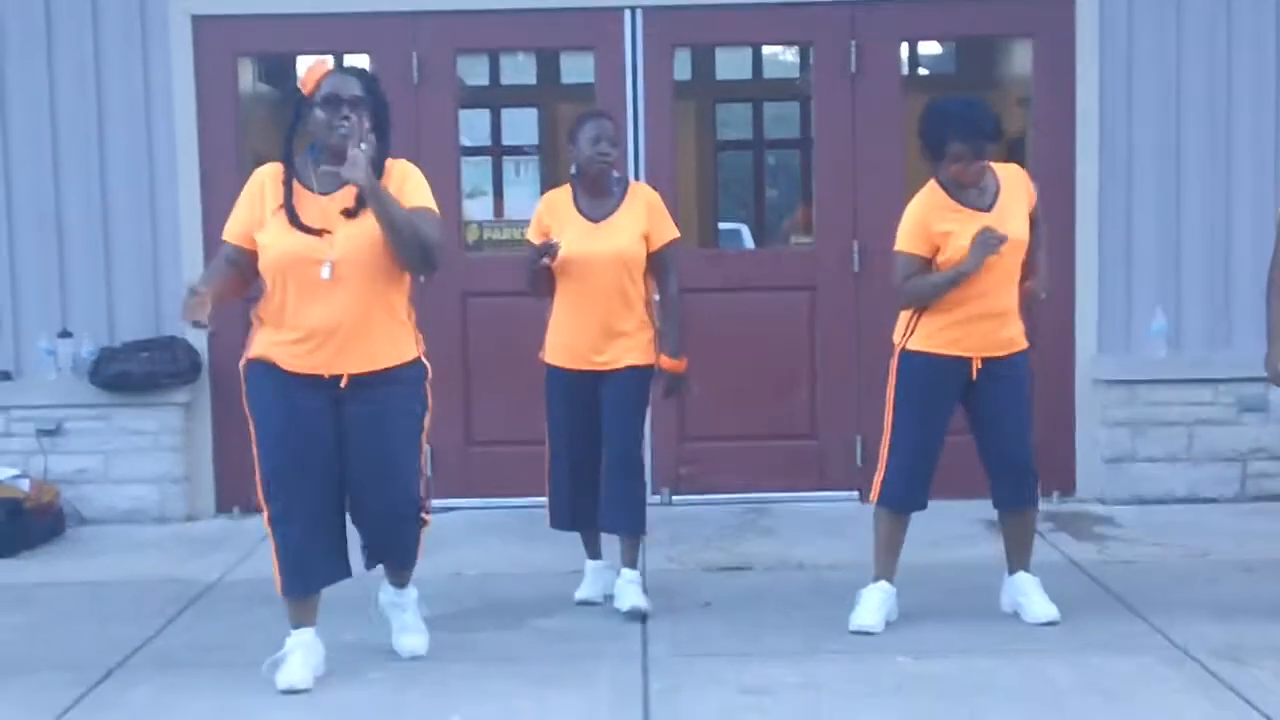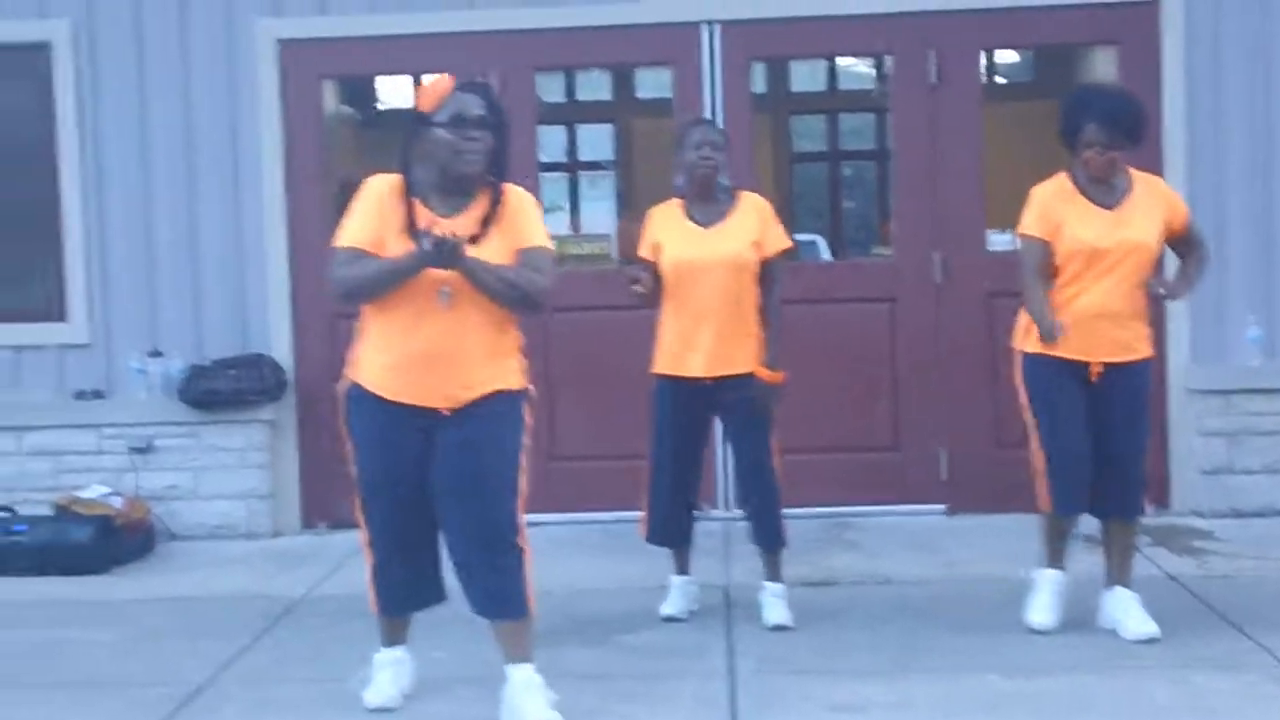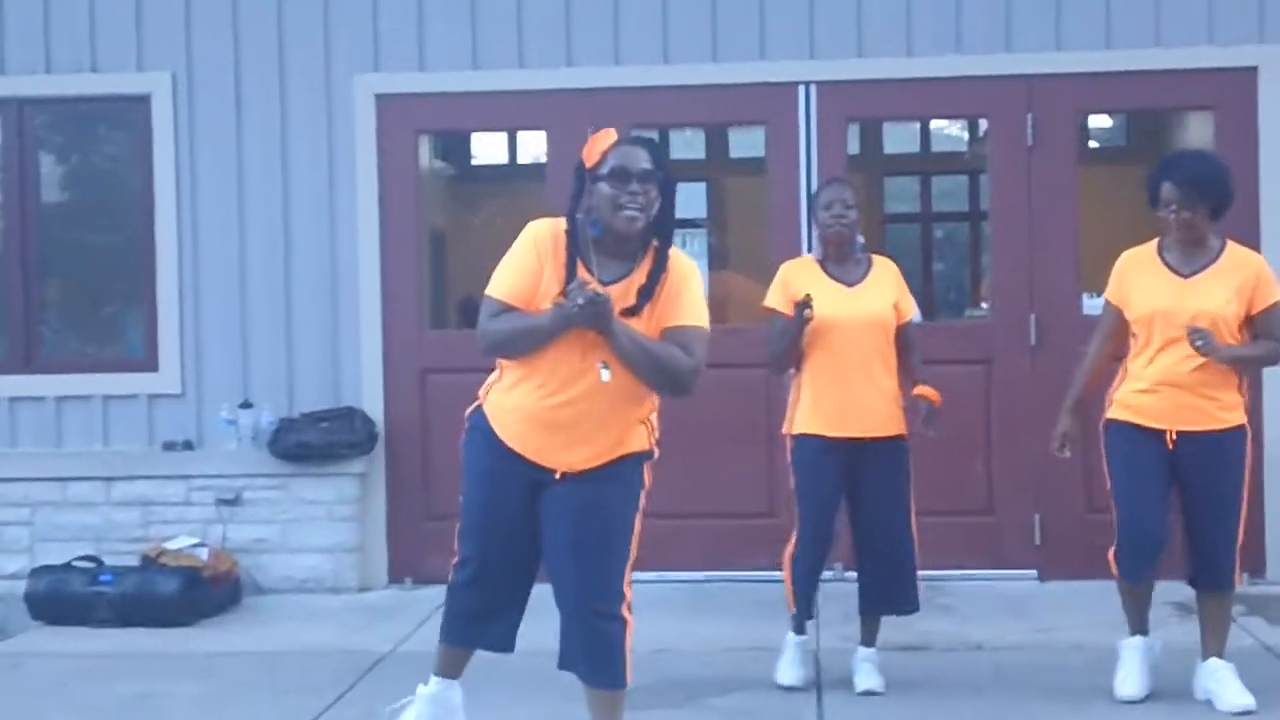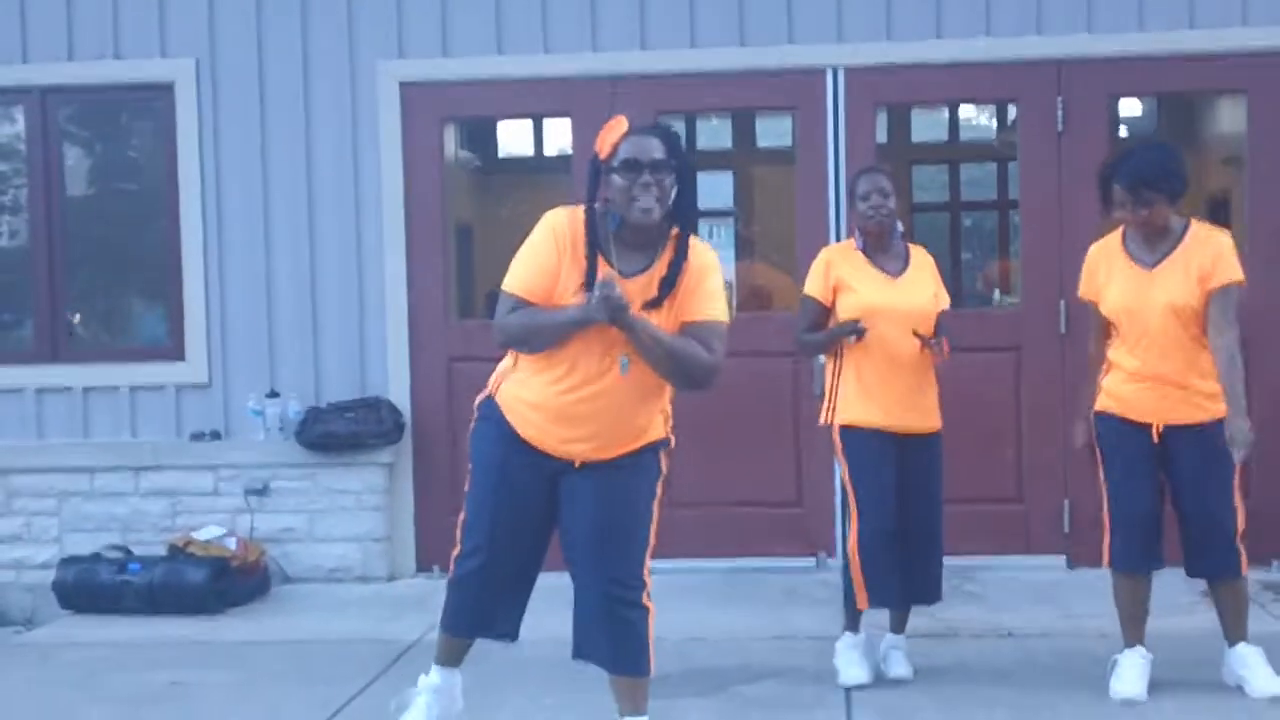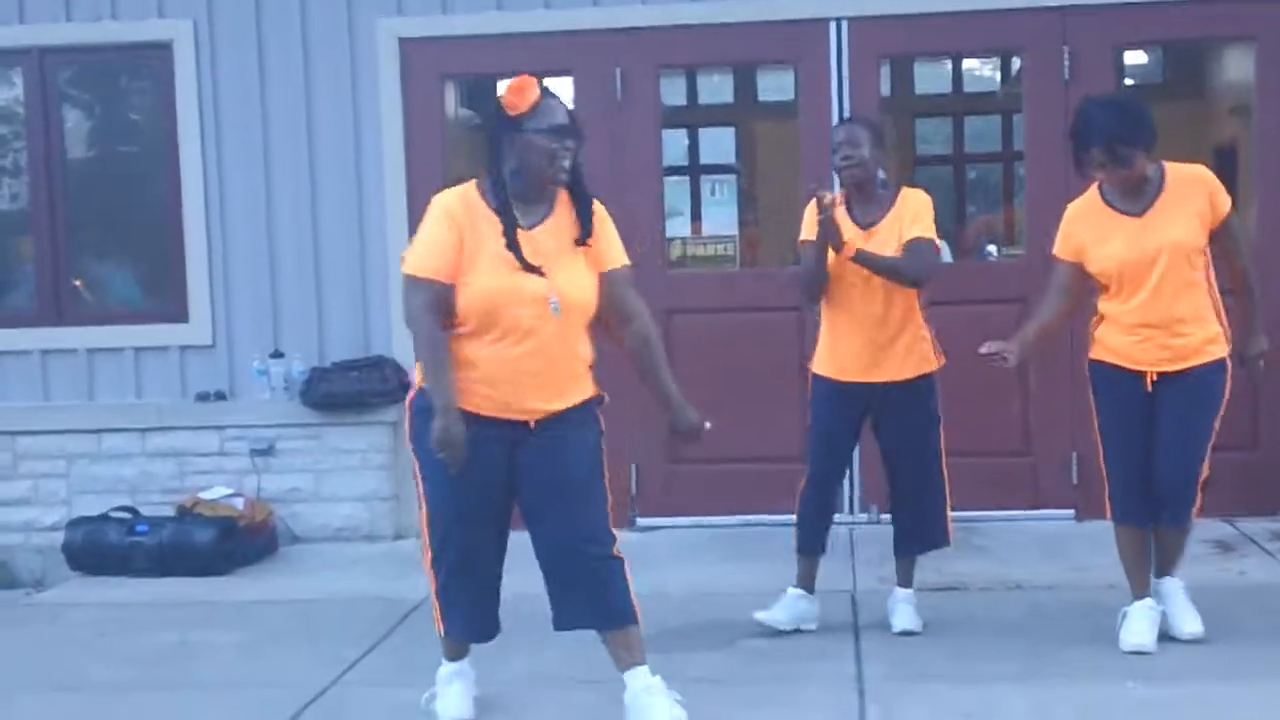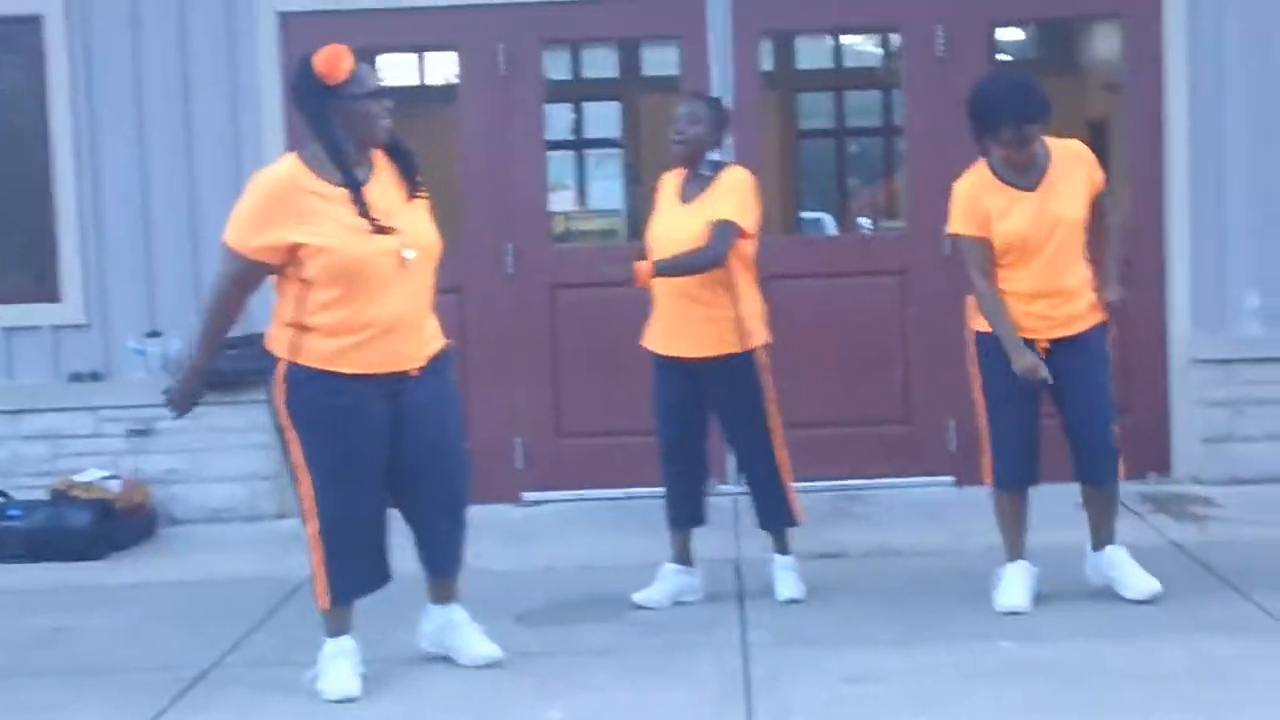
dt=0.4s
person 1, frame 1
left shoulder: (398, 176)
right shoulder: (268, 183)
left elbow: (427, 254)
right elbow: (233, 261)
left wrist: (369, 187)
right wrist: (207, 289)
left hip: (386, 372)
right hip: (285, 373)
left knee: (392, 499)
right knee: (296, 504)
left ankle: (399, 591)
right ankle: (303, 639)
person 1, frame 2
left shoulder: (514, 204)
right shoulder: (381, 193)
left elbow: (537, 292)
right elbow: (343, 281)
left wrist: (465, 261)
right wrist: (415, 257)
left hip: (485, 397)
right hip: (385, 397)
left knee: (492, 532)
right knee: (394, 531)
right ankle: (392, 656)
person 1, frame 3
left shoulder: (677, 272)
right shoulder: (542, 241)
left elbow: (683, 376)
right elbow: (489, 334)
left wrist: (609, 325)
right wrist: (564, 314)
left hip: (607, 461)
right hip: (506, 439)
left knee: (597, 599)
right knee: (481, 571)
person 1, frame 4
left shoulder: (695, 262)
right shoulder: (560, 231)
left elbow: (703, 369)
right elbow: (507, 327)
left wrist: (630, 321)
right wrist: (587, 311)
left hip: (624, 452)
right hip: (518, 429)
left knee: (618, 589)
right knee: (485, 561)
person 1, frame 5
left shoulder: (588, 215)
right shoulder: (455, 210)
left elbow: (630, 314)
right elbow: (425, 316)
left wrist: (672, 399)
right wrist: (446, 412)
left hip: (563, 415)
right hip: (464, 415)
left knee: (588, 548)
right knee: (460, 550)
person 1, frame 6
left shoulder: (400, 170)
right shoulder: (282, 187)
right elbow: (233, 284)
right wrist: (196, 368)
left hip: (422, 368)
right hip: (326, 380)
left knee: (443, 494)
right knee: (340, 514)
left ankle: (445, 618)
right ankle: (338, 645)
person 2, frame 1
left shoulder: (1016, 181)
right shoulder: (924, 209)
right elbow: (905, 292)
left wrist: (1035, 273)
right wrist: (968, 265)
left hip: (1004, 352)
right hip: (930, 353)
left knee: (1016, 465)
right knee: (903, 467)
left ankle: (1020, 580)
right ankle: (881, 587)
person 2, frame 2
left shoulder: (1156, 196)
right shoulder: (1048, 198)
left elbow: (1193, 249)
right elbow: (1032, 279)
left wrist: (1180, 282)
right wrist: (1044, 320)
left hip: (1126, 358)
right hip: (1053, 356)
left knee: (1123, 474)
right knee: (1066, 469)
left ankle: (1119, 594)
right ankle: (1051, 573)
person 2, frame 3
right shoulder: (1132, 265)
right elbow: (1104, 344)
left wrist: (1227, 352)
right wrist: (1070, 410)
left hip: (1216, 428)
right hip: (1135, 423)
left knee: (1216, 546)
right knee: (1138, 538)
left ankle: (1214, 665)
right ankle: (1136, 641)
person 2, frame 4
left shoulder: (1212, 247)
right shoulder: (1100, 256)
left elbow: (1224, 332)
right wrist: (1086, 412)
left hip: (1201, 417)
right hip: (1124, 418)
left knee: (1216, 535)
right knee: (1129, 533)
right ankle: (1133, 653)
person 2, frame 5
left shoulder: (1198, 185)
right shoulder: (1080, 216)
left elbow: (1235, 259)
right elbow: (1061, 294)
left wrist: (1255, 326)
right wrist: (1019, 343)
left hip: (1197, 361)
right hip: (1118, 365)
left knee: (1178, 480)
right knee: (1127, 483)
left ankle: (1168, 583)
right ankle: (1140, 602)
person 2, frame 6
left shoulder: (1078, 160)
right shoulder: (971, 191)
left elbow: (1100, 226)
right elbow: (980, 278)
left wrist: (1108, 280)
right wrist: (1013, 350)
left hip: (1079, 327)
right hip: (1006, 335)
left knee: (1098, 443)
right knee: (1010, 451)
left ankle: (1106, 552)
right ankle: (1015, 565)
person 3, frame 1
left shoulder: (644, 200)
right shoulder: (552, 206)
left elbow: (666, 281)
right elbow: (539, 289)
left wrist: (672, 355)
right wrist: (540, 260)
left hip: (628, 355)
right hip: (567, 358)
left knee: (624, 459)
right knee: (572, 460)
left ankle: (629, 575)
right ankle: (594, 564)
person 3, frame 2
left shoulder: (755, 209)
right shoulder: (660, 219)
left elbow: (771, 295)
left wrist: (770, 366)
right wrist: (642, 285)
left hip: (741, 368)
right hip: (678, 369)
left knee: (757, 470)
right knee: (672, 473)
left ankle: (773, 586)
right ankle: (682, 581)
person 3, frame 3
left shoulder: (886, 272)
right shoulder: (793, 274)
left elbow: (906, 350)
right elbow: (778, 362)
left wrist: (922, 392)
right wrist: (795, 325)
left hip: (882, 429)
right hip: (816, 427)
left knee: (886, 538)
right knee: (812, 532)
left ankle: (867, 652)
right ankle: (797, 638)
person 3, frame 4
left shoulder: (923, 260)
right shoulder: (833, 261)
left elbow: (941, 332)
right elbow: (805, 340)
left wrist: (939, 345)
right wrist: (838, 332)
left hip: (920, 420)
right hip: (860, 417)
left knee: (920, 527)
right knee: (871, 523)
left ankle: (895, 639)
right ankle: (851, 638)
person 3, frame 5
left shoulder: (914, 203)
right shoulder: (821, 210)
left elbow: (920, 273)
right elbow: (809, 291)
left wrist: (851, 248)
right wrist: (824, 241)
left hip: (906, 370)
right hip: (837, 370)
left knee: (914, 478)
right knee: (820, 476)
left ankle: (903, 593)
right ankle: (801, 595)
person 3, frame 6
left shoulder: (737, 182)
right shoulder: (668, 184)
left elbow: (712, 255)
left wrist: (644, 272)
right wrist: (644, 272)
left hip: (730, 341)
right hip: (671, 345)
left knee: (757, 447)
right knee: (677, 452)
left ankle: (783, 558)
right ankle: (680, 569)
